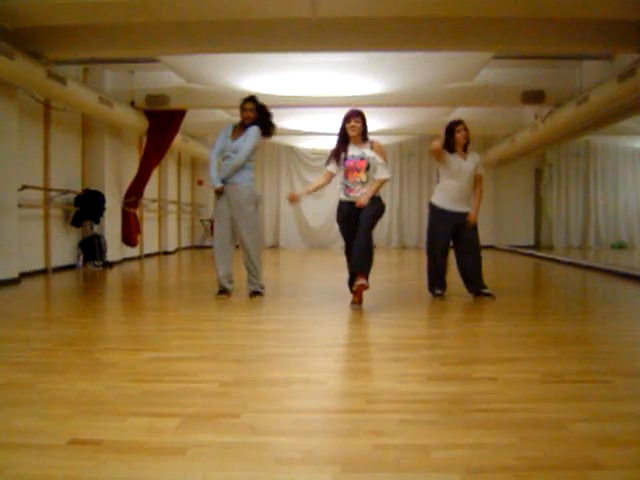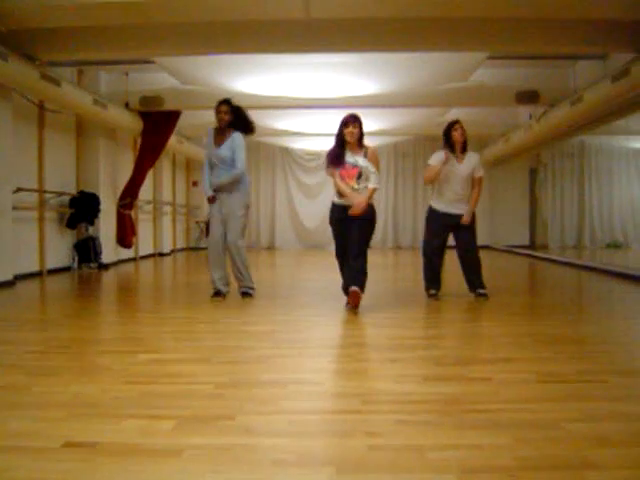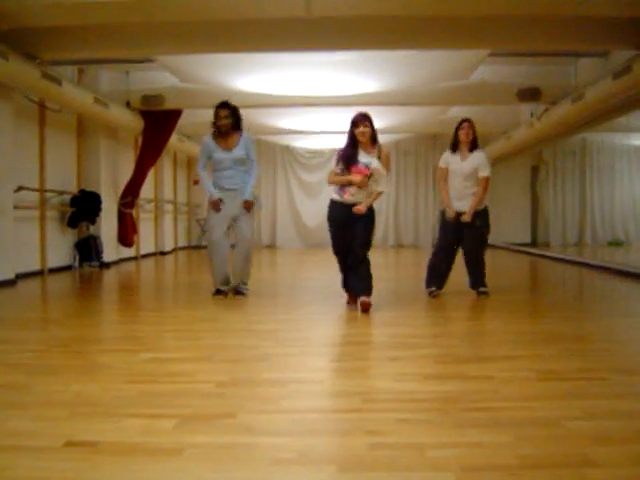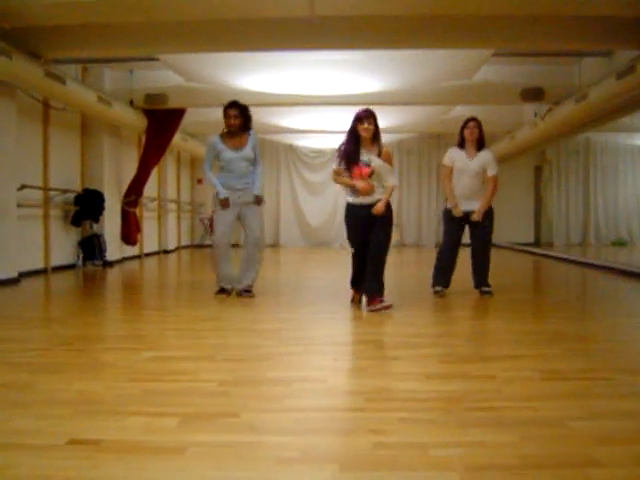
dt=0.3s
person 1, frame 1
left shoulder: (375, 147)
right shoulder: (340, 151)
left elbow: (383, 176)
right elbow: (326, 177)
left wrist: (367, 196)
right wrist: (302, 193)
left hip: (371, 201)
right hip: (347, 205)
left knee: (363, 231)
right knee: (350, 247)
left ankle: (361, 277)
right ankle: (356, 291)
person 1, frame 2
left shoulder: (369, 153)
right shoulder: (336, 153)
left elbow: (374, 184)
right elbow: (337, 181)
left wrist: (361, 201)
right wrist: (353, 197)
left hip: (363, 209)
right hip: (339, 209)
left knee: (357, 249)
right knee: (342, 252)
left ankle: (356, 288)
right ankle: (350, 291)
person 1, frame 3
left shoulder: (382, 154)
right shoulder: (346, 152)
left elbow: (380, 186)
right elbow: (331, 178)
left wrist: (365, 204)
right wrist: (351, 178)
left hip: (363, 208)
right hip: (339, 208)
left knee: (359, 252)
right knee: (342, 251)
left ankle: (363, 294)
right ankle: (352, 291)
person 1, frame 4
left shoulder: (383, 152)
right shoulder: (347, 149)
left elbow: (391, 181)
right elbow: (336, 176)
left wrist: (383, 202)
right wrist: (356, 184)
left hip: (378, 208)
right hip: (355, 209)
left knee: (377, 251)
right knee: (359, 251)
left ankle: (374, 296)
right ankle: (357, 289)
person 2, frame 1
left shoulder: (255, 130)
right shoulder: (228, 129)
left elbow: (241, 158)
right elbow: (214, 155)
left wrist: (223, 179)
right wrist: (215, 182)
left hip: (243, 188)
right hip: (223, 188)
left knee: (248, 238)
right knee: (221, 237)
left ankle: (256, 285)
right ankle: (225, 284)
person 2, frame 2
left shoulder: (236, 137)
right shoulder: (211, 135)
left elbow: (241, 169)
right elbow: (207, 165)
left wrist: (218, 184)
right wrist: (208, 190)
left hip: (236, 193)
right hip: (218, 195)
left knee: (234, 240)
right knee: (215, 240)
left ankle: (246, 285)
right ankle: (220, 286)
person 2, frame 3
left shoulder: (245, 138)
right shoulder: (208, 141)
left elbow: (254, 167)
right elbow: (201, 170)
left wrist: (248, 195)
right wrist: (212, 194)
left hip: (242, 195)
right hip: (220, 197)
left knee: (245, 239)
right knee: (216, 240)
left ankle: (239, 284)
right ankle: (222, 285)
person 2, frame 4
left shoulder: (252, 137)
right shoulder: (215, 141)
right elbow: (208, 169)
left wrist: (258, 189)
right wrist: (221, 192)
left hip: (250, 195)
right hip: (227, 196)
left knee: (255, 237)
right knee: (220, 238)
left ankle: (245, 284)
right ankle: (225, 283)
person 3, frame 1
left shoulder: (474, 158)
right shoulder: (444, 155)
left elbow: (478, 186)
right elbow: (434, 147)
left wrist: (475, 210)
right wrist: (445, 134)
left hip: (465, 212)
right hip: (441, 209)
left knee: (470, 250)
right knee: (438, 249)
left ankle: (477, 287)
right ankle: (437, 287)
person 3, frame 2
left shoulder: (474, 158)
right shoulder: (439, 156)
left elbow: (477, 187)
right elbow: (427, 179)
left wrist: (469, 212)
right wrist: (443, 162)
left hip: (464, 213)
right hip: (438, 211)
left knee: (469, 251)
right knee: (433, 250)
left ankle: (477, 286)
right ankle: (432, 287)
person 3, frame 3
left shoulder: (480, 157)
right shoulder: (448, 155)
left elbow: (483, 187)
right elbow: (442, 182)
left wrist: (470, 211)
right wrist: (448, 206)
left hip: (475, 211)
right hip: (451, 211)
left knee: (474, 250)
right knee: (443, 248)
left ankle: (479, 285)
right ankle: (434, 284)
person 3, frame 4
left shoulder: (487, 156)
right shoulder: (453, 153)
left elbow: (492, 185)
right elbow: (445, 180)
left wrist: (481, 210)
right wrist: (454, 205)
left hip: (479, 209)
right hip: (454, 209)
left knee: (481, 248)
right knee: (449, 246)
left ankle: (483, 284)
right ankle: (439, 283)
